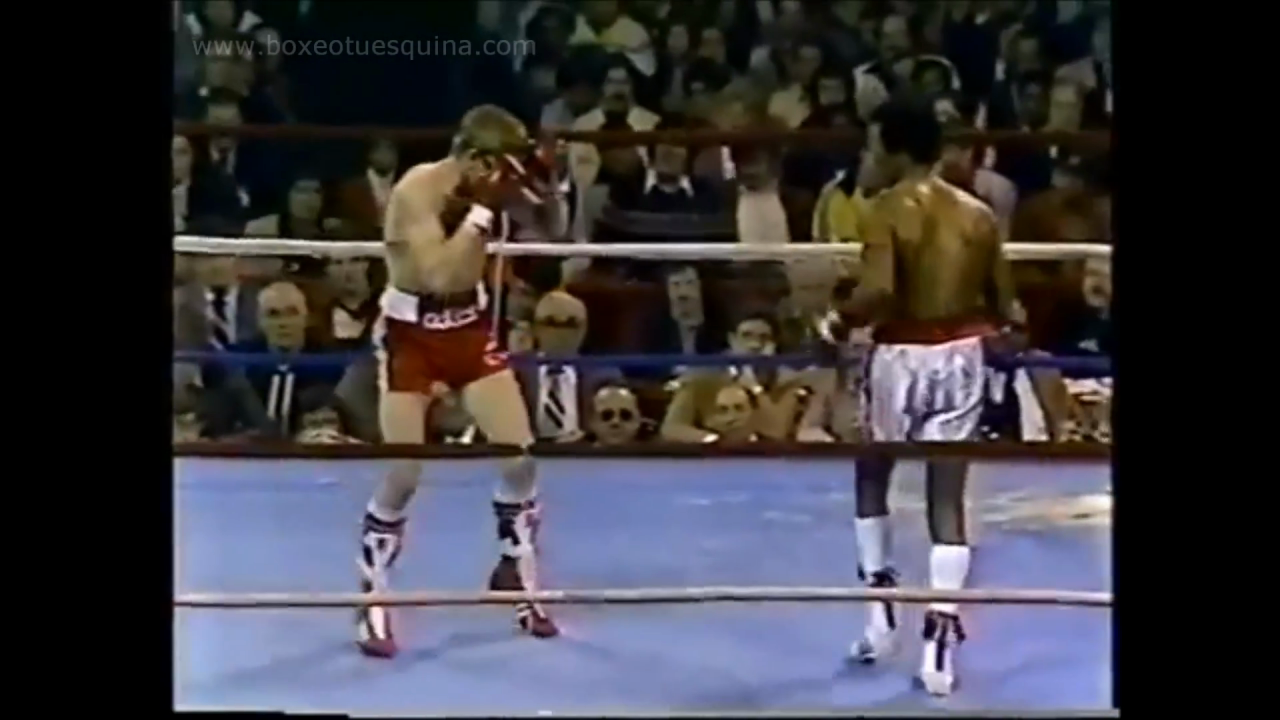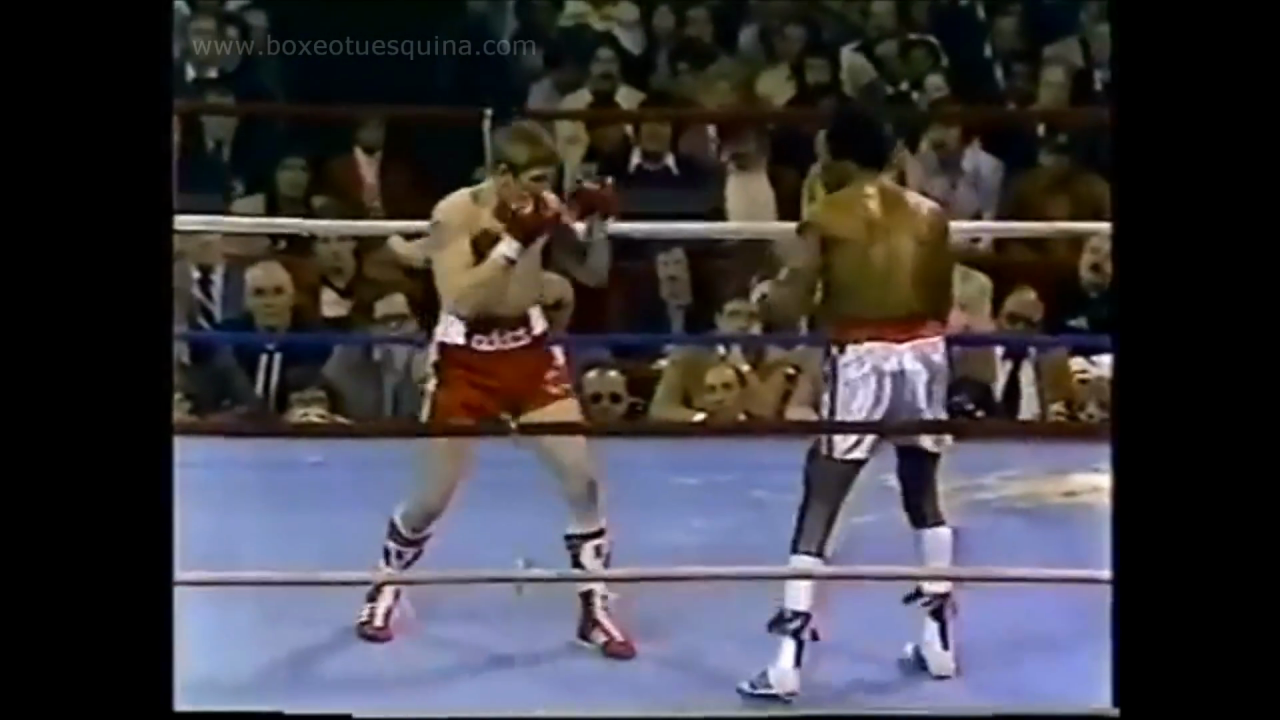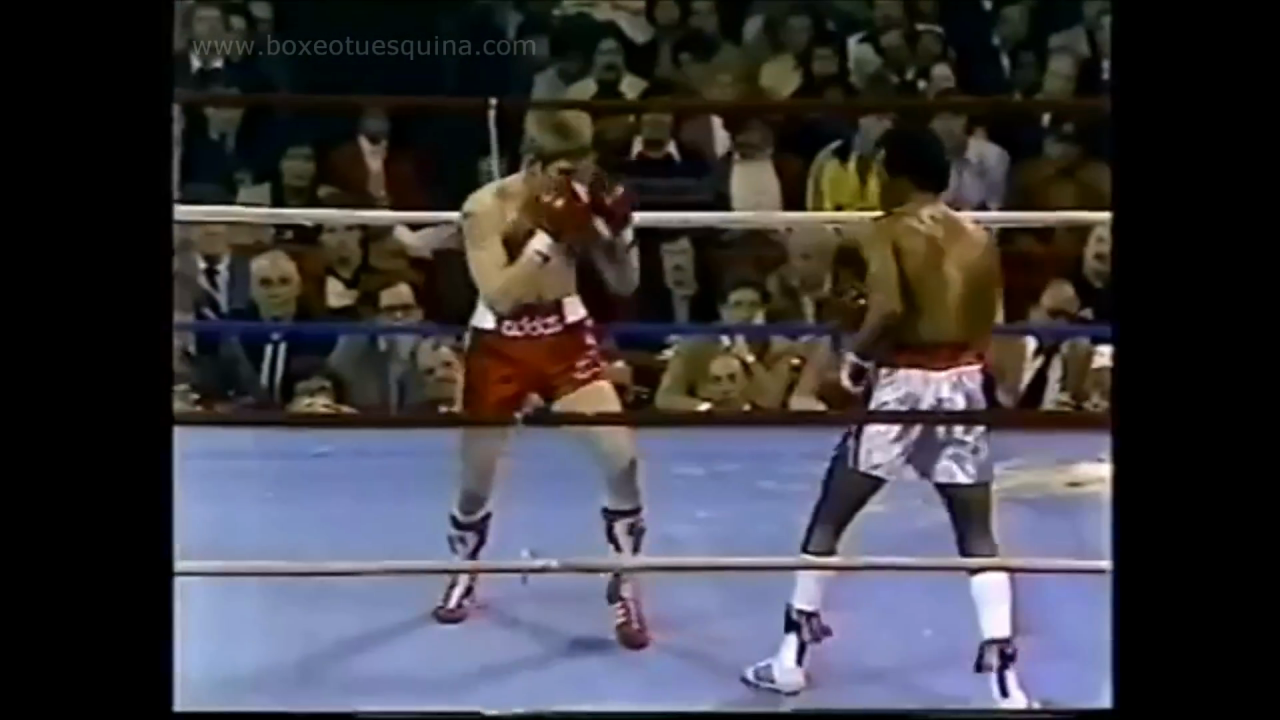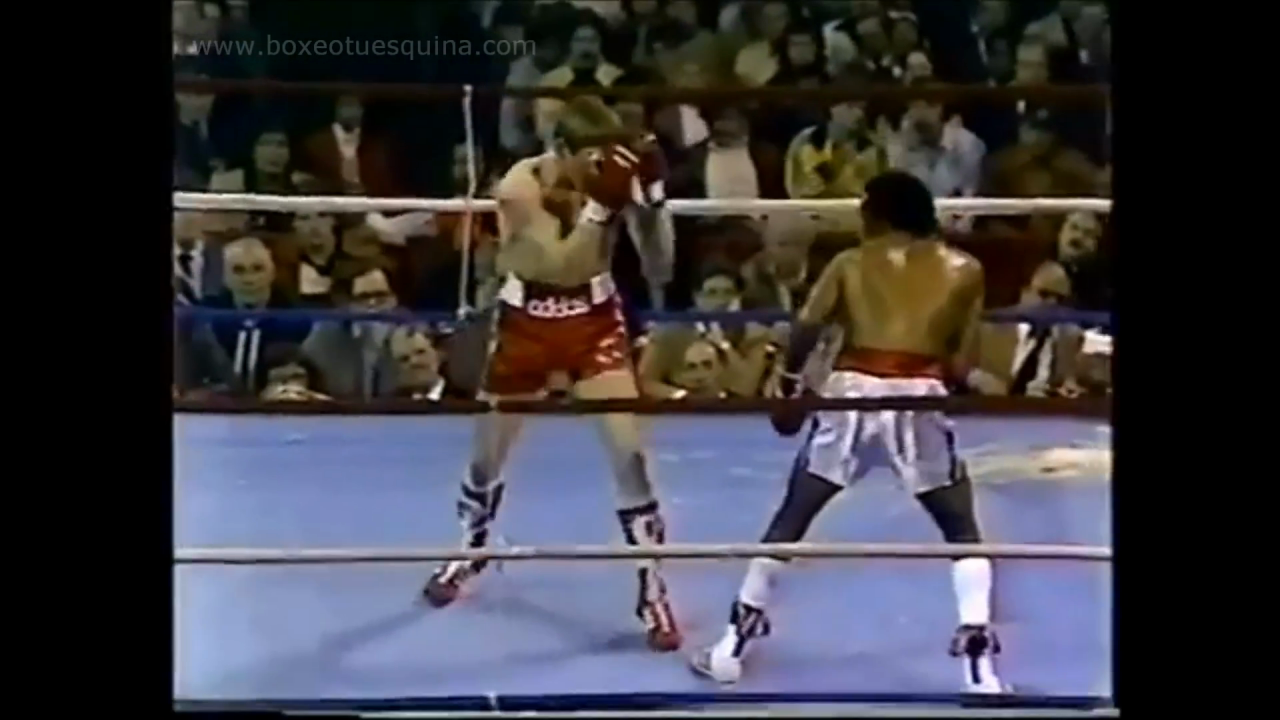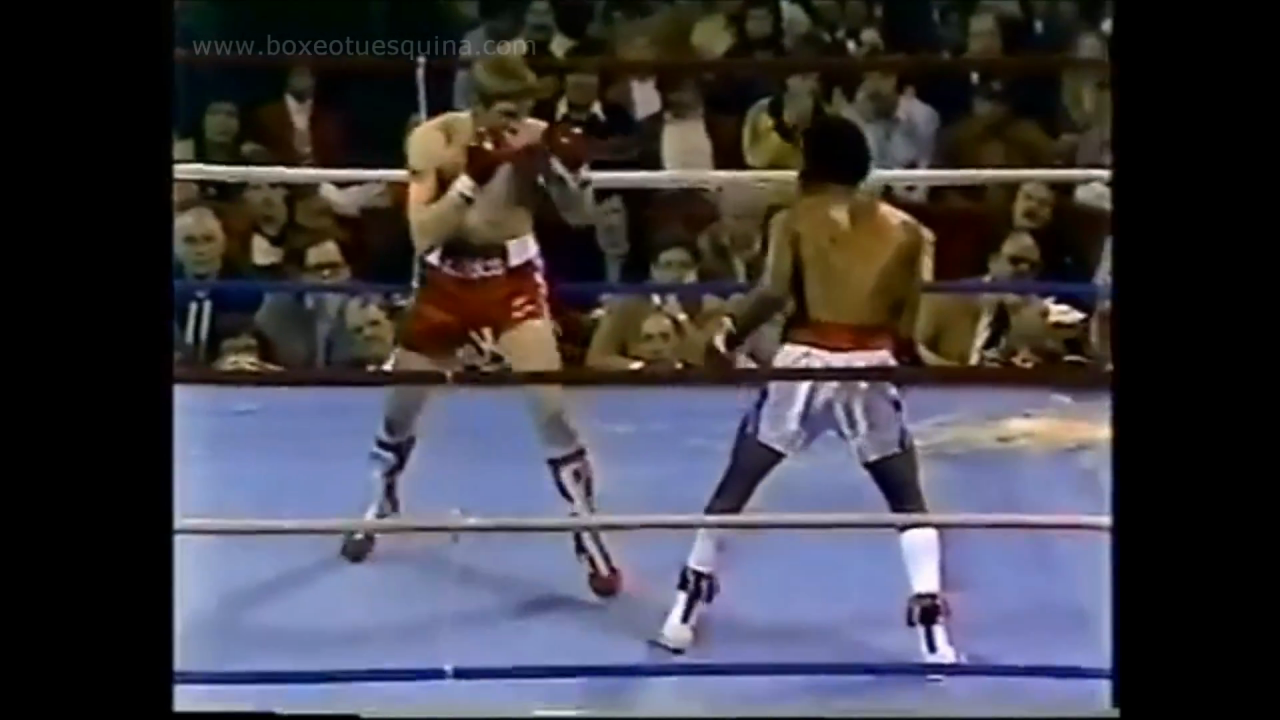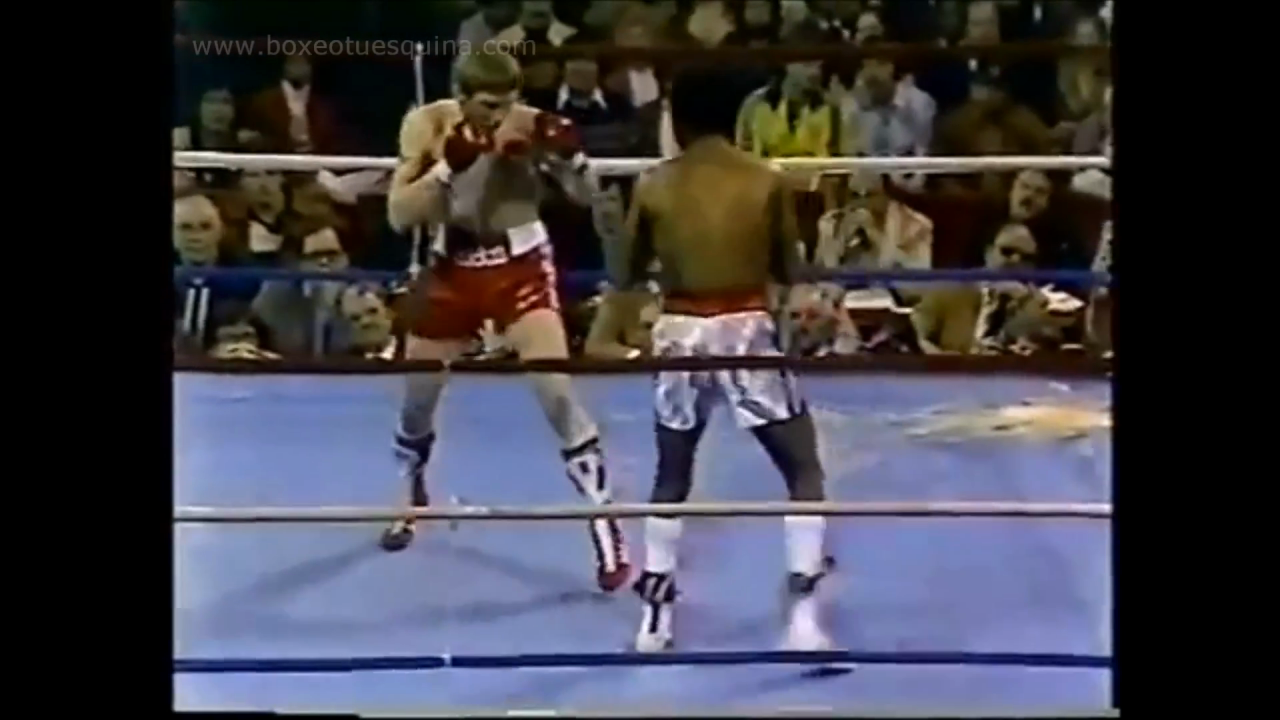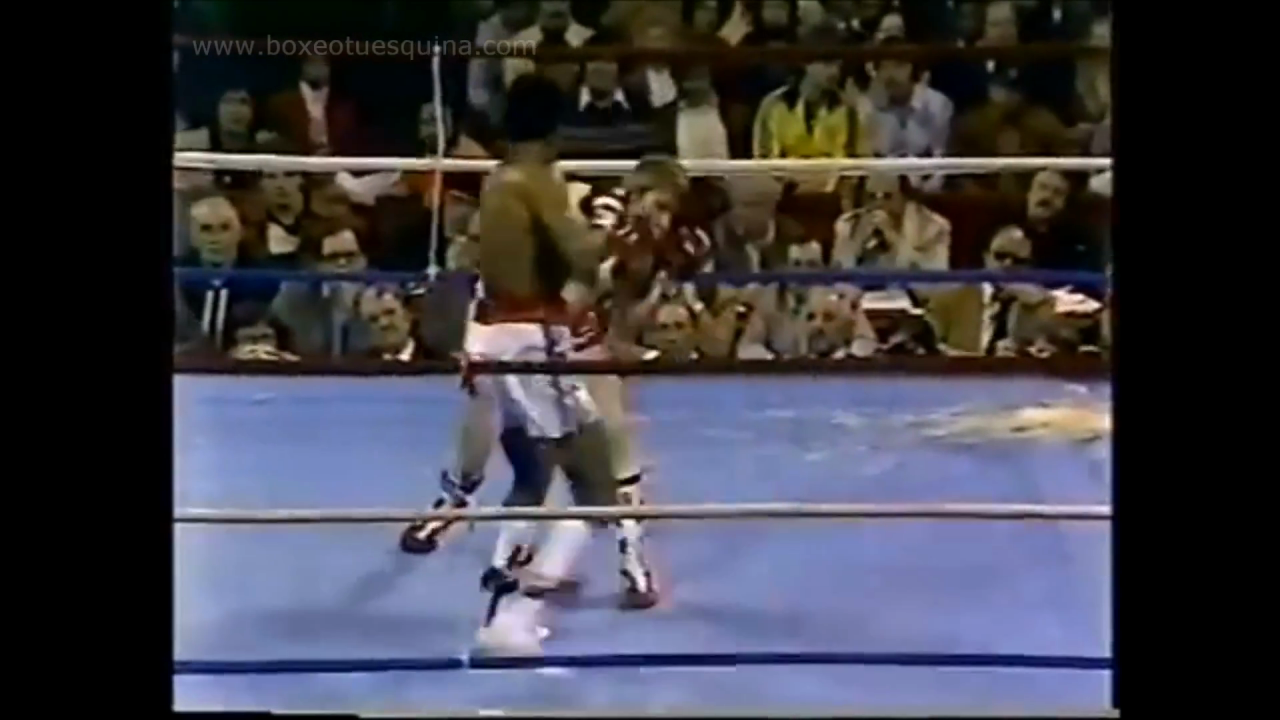
dt=0.4s
person 1, frame 1
left shoulder: (886, 209)
right shoulder: (979, 214)
left elbow: (878, 288)
right elbow: (1002, 308)
left wrist: (835, 320)
left hip: (901, 356)
right hip: (960, 356)
left knee: (871, 482)
right knee: (947, 502)
left ankle: (882, 614)
right ankle: (938, 648)
person 1, frame 2
left shoulder: (826, 215)
right shoulder: (929, 214)
left elbow: (795, 302)
right elbow: (942, 304)
left wrist: (764, 292)
left hip: (861, 359)
right hip: (922, 354)
left knee: (819, 505)
right knee: (923, 498)
left ankle: (789, 658)
right ankle: (939, 638)
person 1, frame 3
left shoulder: (888, 232)
right shoulder: (980, 240)
left elbow: (889, 309)
right elbow: (984, 329)
left wrist: (854, 362)
left hip: (903, 383)
right hip: (962, 383)
left knee: (829, 518)
right knee: (977, 537)
left ankle: (792, 657)
right ankle: (1005, 679)
person 1, frame 4
left shoulder: (850, 263)
right shoulder: (964, 270)
left elbow: (809, 323)
right elbow: (959, 360)
left wrist: (789, 380)
left hip: (852, 390)
right hip: (919, 395)
left knee: (789, 521)
right knee: (963, 532)
left ankle: (730, 647)
right ankle: (978, 663)
person 1, frame 5
left shoulder: (793, 220)
right shoulder: (905, 229)
left elbow: (773, 292)
right elbow: (903, 326)
left wrist: (729, 334)
left hip: (804, 362)
right hip: (869, 367)
left knee: (734, 487)
right knee: (908, 503)
left ankle: (683, 615)
right ankle: (933, 634)
person 1, frame 6
left shoulder: (653, 186)
right shoulder: (768, 180)
left elbow: (623, 276)
right elbow: (790, 273)
left hip: (680, 334)
right hip: (745, 332)
left knee: (672, 479)
right knee: (802, 473)
left ankle: (654, 620)
right ankle: (804, 613)
person 1, frame 7
left shoulder: (499, 182)
right shoulder: (539, 180)
right elbow: (583, 255)
left hip: (495, 337)
right hip: (531, 343)
left knee: (533, 480)
right knee: (595, 489)
left ankle: (506, 611)
right ankle: (520, 612)
person 2, frame 1
left shoulder: (487, 183)
right shoulder: (417, 189)
right elbow: (440, 274)
left wrist: (543, 184)
right wrist: (483, 210)
left hip: (471, 326)
right hip: (410, 334)
left knee: (520, 456)
right knee: (403, 475)
left ankle: (515, 574)
right ankle: (371, 596)
person 2, frame 2
left shoulder: (541, 207)
right shoulder: (456, 212)
right elbow: (461, 300)
left wrist: (595, 224)
right wrist: (513, 243)
left hip: (529, 350)
right hip: (465, 357)
left knee: (582, 480)
right knee: (432, 497)
left ankle: (595, 610)
right ankle: (384, 590)
person 2, frame 3
left shoulder: (578, 198)
right shoulder: (486, 207)
left elbow: (625, 284)
right elbow: (498, 295)
left wrist: (619, 232)
right wrist: (549, 238)
left hip: (565, 338)
right hip: (499, 346)
left knee: (621, 459)
right knee: (475, 482)
left ankle: (623, 590)
right ankle: (463, 577)
person 2, frame 4
left shoulder: (613, 177)
right shoulder: (520, 184)
right elbow: (558, 265)
left wrist: (650, 188)
right wrist: (598, 205)
left hip: (594, 318)
right hip: (526, 321)
left knee: (629, 453)
right knee: (487, 455)
left ankle: (652, 593)
right ankle: (469, 550)
person 2, frame 5
left shoulder: (536, 139)
right shoulder: (432, 140)
left elbow: (579, 217)
right elbow: (423, 235)
left wrist: (574, 170)
right wrist: (471, 179)
left hip: (513, 278)
right hip: (446, 281)
left knee: (551, 407)
right knee: (401, 406)
left ankle: (588, 535)
right ankle: (380, 507)
person 2, frame 6
left shoulder: (531, 126)
right shoulder: (426, 124)
left elbow: (588, 198)
right elbow: (401, 216)
left wrist: (569, 154)
right wrist: (449, 165)
left hip: (521, 267)
right hip: (453, 270)
left knee: (557, 394)
right knee: (418, 400)
left ankle: (604, 525)
right ankle: (412, 497)
person 2, frame 7
left shoulder: (636, 234)
left elbow: (623, 334)
left wrist: (660, 269)
right wrist: (615, 264)
left knee: (614, 432)
right knee: (479, 454)
left ankle: (635, 561)
right ankle: (448, 506)
